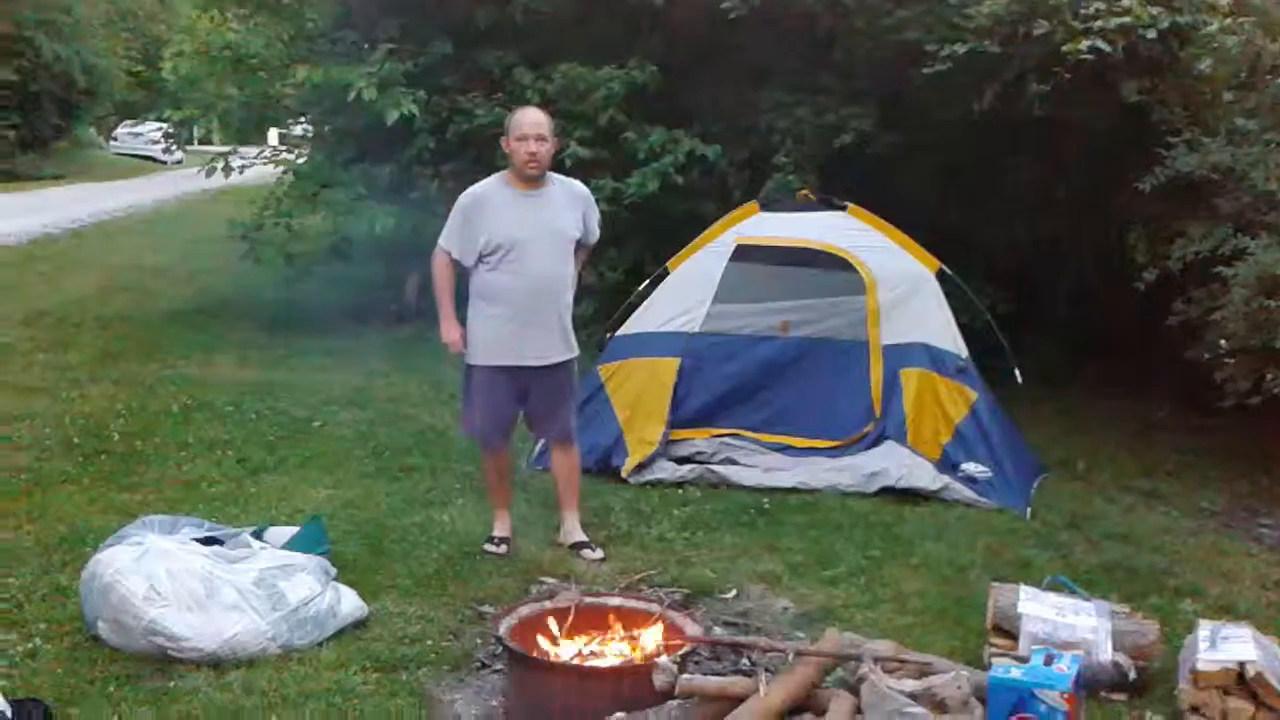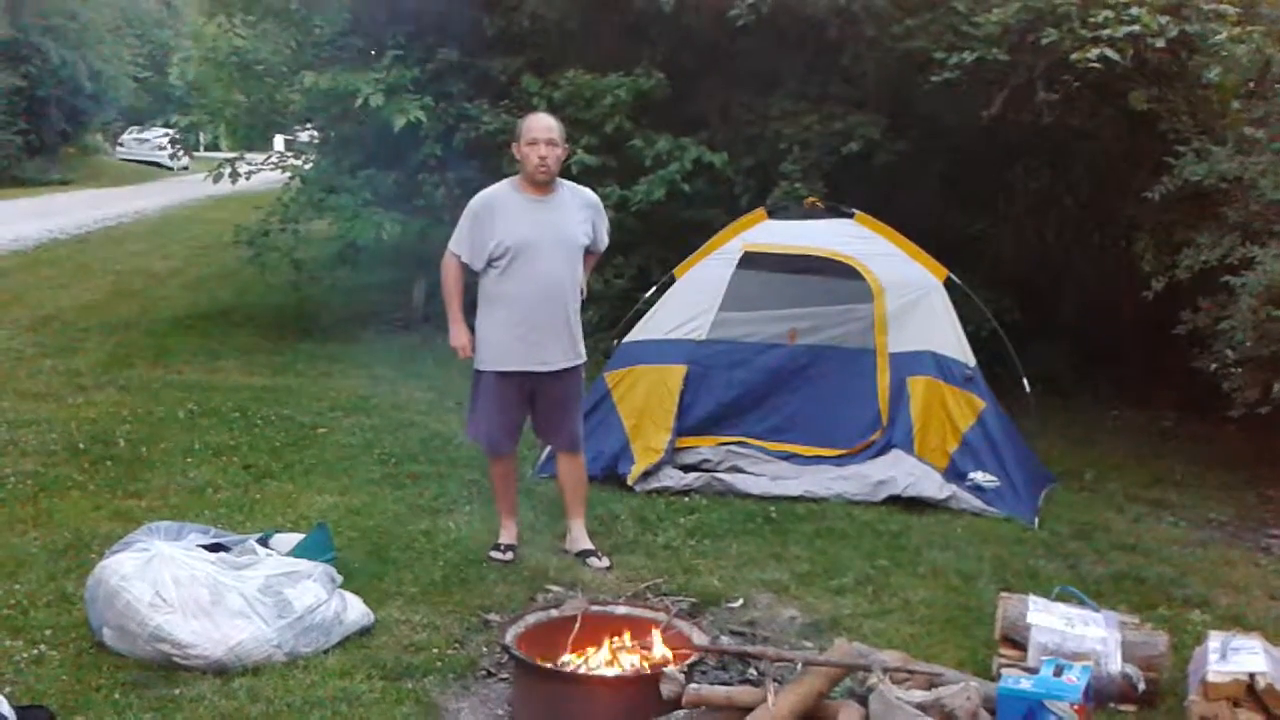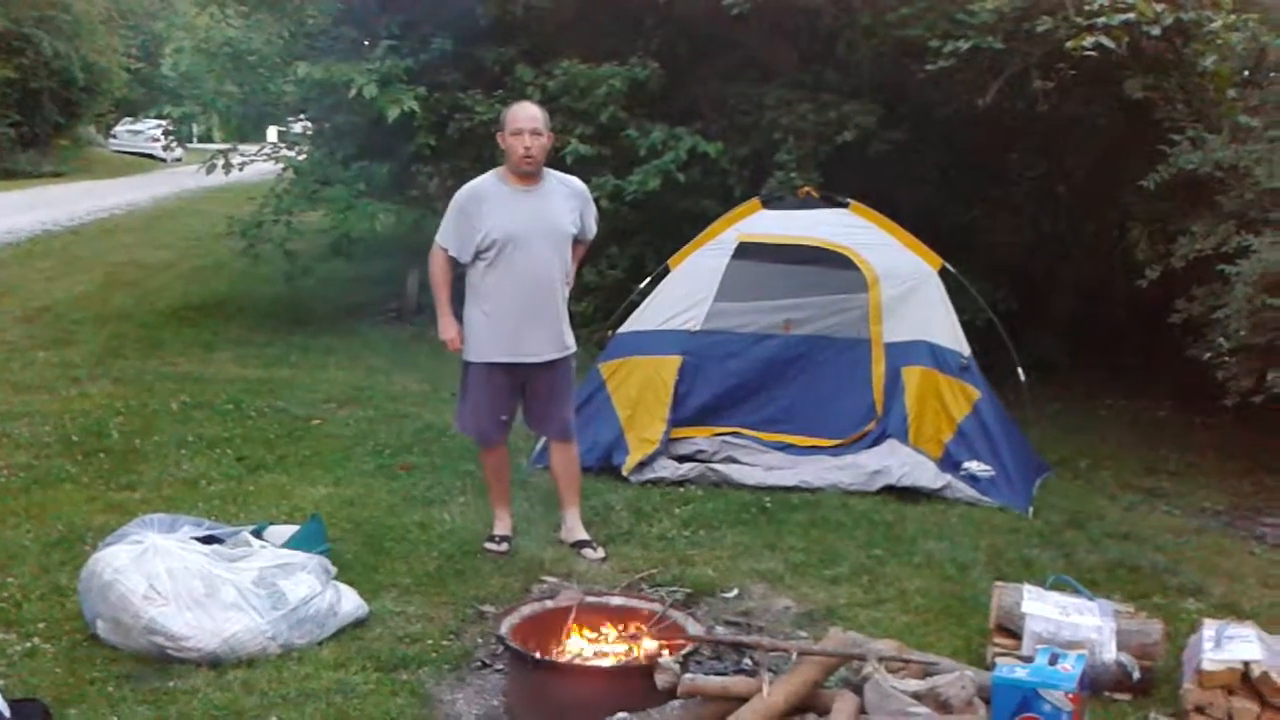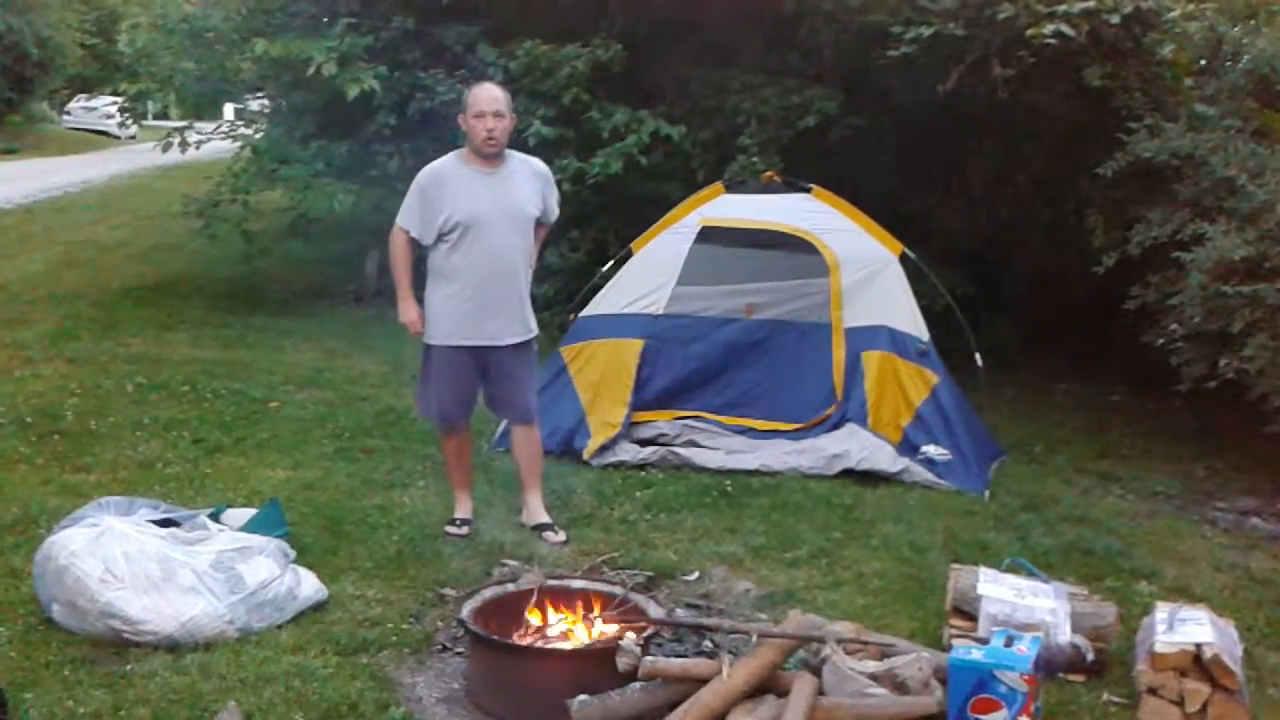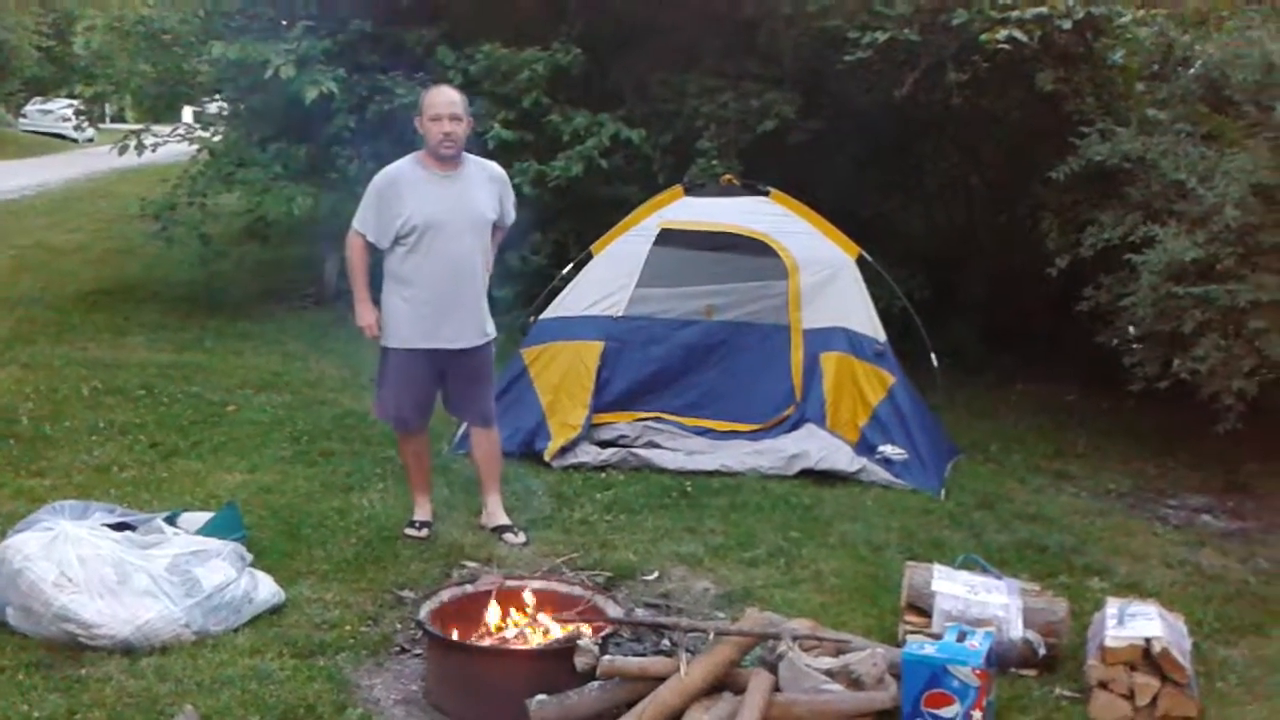
dt=1s
person 1, frame 1
left shoulder: (575, 195)
right shoulder: (478, 199)
right elbow: (443, 259)
right wrist: (448, 320)
left hip: (555, 346)
right hip: (494, 349)
left knee: (563, 436)
right knee: (494, 439)
left ankle: (571, 526)
right ankle: (501, 521)
person 1, frame 2
left shoulder: (586, 202)
right shoulder: (489, 203)
right elbow: (453, 262)
right wrist: (456, 324)
left hip: (563, 352)
right hip: (502, 354)
left knee: (569, 443)
right knee: (499, 445)
left ankle: (577, 533)
right ankle: (507, 529)
person 1, frame 3
left shoulder: (573, 191)
right shoulder: (475, 195)
right elbow: (441, 255)
right wrist: (445, 317)
left hip: (553, 342)
right hip: (490, 345)
left knee: (562, 432)
right knee: (491, 436)
left ankle: (572, 523)
right ankle: (501, 520)
person 1, frame 4
left shoulder: (535, 173)
right shoulder: (437, 176)
right elbow: (401, 236)
right wrist: (406, 300)
left hip: (515, 325)
right hip: (452, 328)
left knee: (524, 414)
right knee: (453, 419)
left ankle: (534, 507)
right ankle: (462, 503)
person 1, frame 5
left shoulder: (492, 177)
right shoulder: (393, 180)
right elbow: (357, 239)
right wrist: (363, 303)
left hip: (472, 328)
right hip: (409, 331)
left knee: (483, 417)
right knee: (410, 422)
left ankle: (493, 508)
right ankle: (421, 506)
